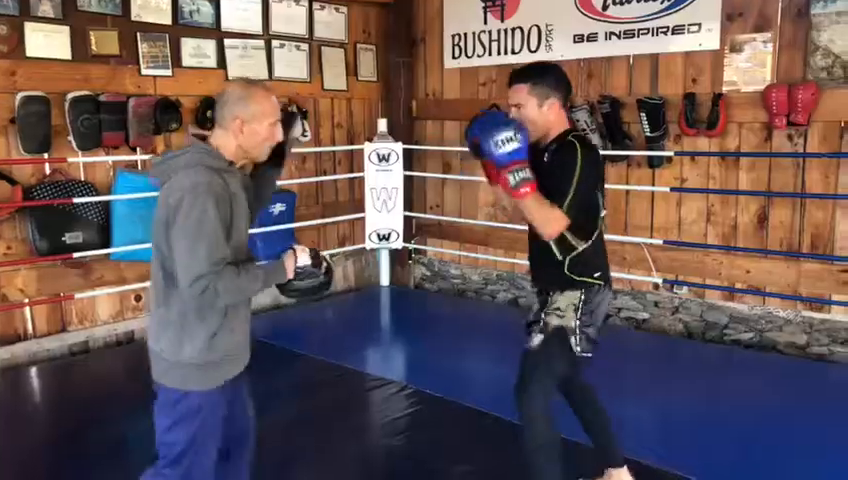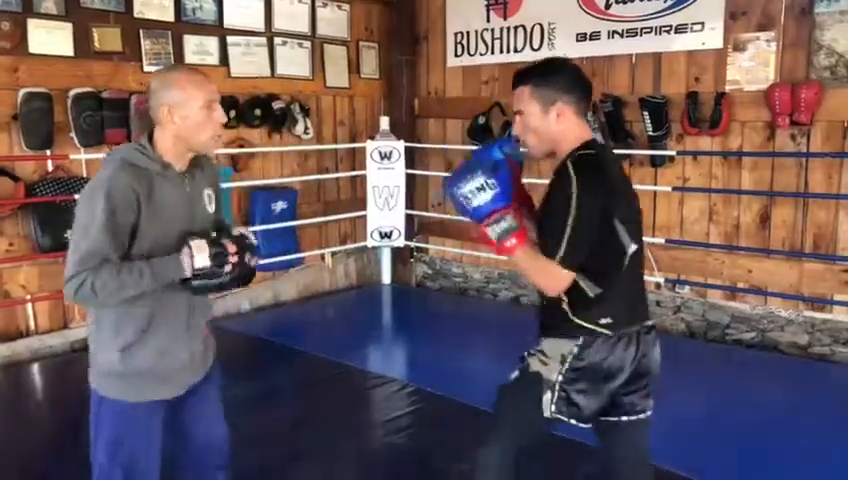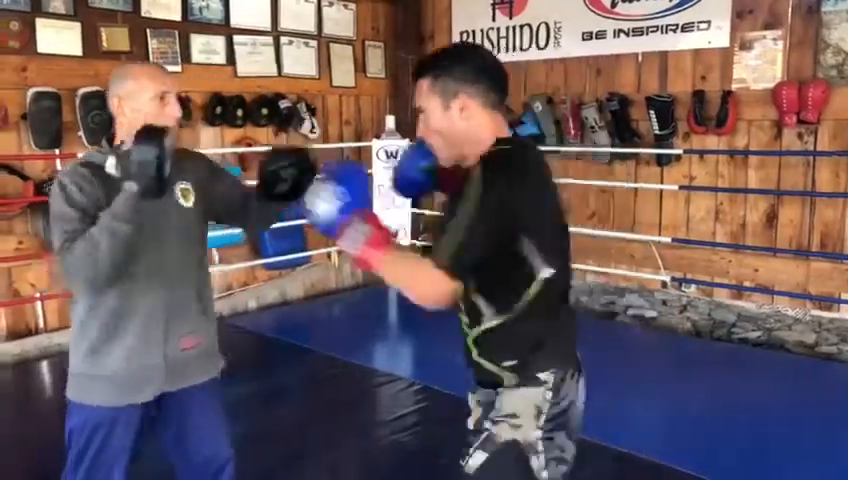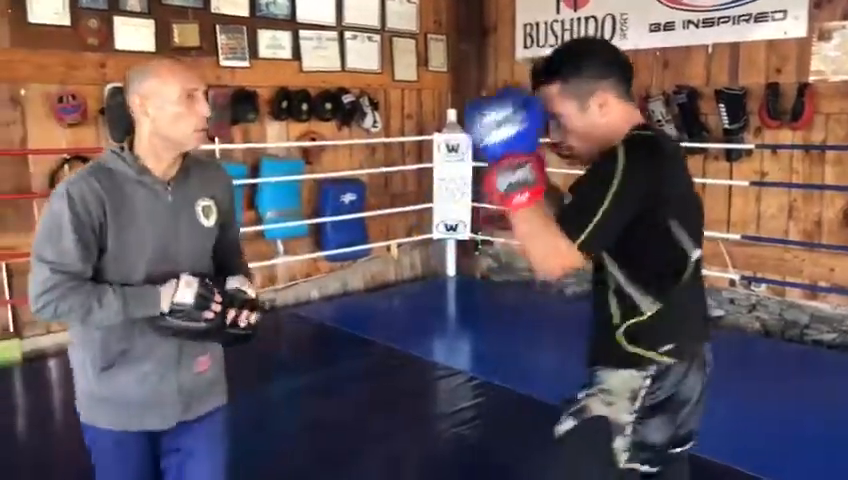
dt=0.7s
person 1, frame 1
left shoulder: (577, 153)
right shoulder: (546, 150)
left elbow: (551, 225)
right elbow: (514, 201)
left wrist: (514, 168)
right wrist: (492, 159)
left hip: (575, 292)
right hip: (564, 289)
left knee: (532, 392)
right knee: (568, 381)
person 1, frame 2
left shoulder: (578, 176)
right shoulder: (601, 164)
left elbow: (554, 278)
right elbow: (551, 240)
left wrist: (497, 218)
right wrist: (510, 194)
left hip: (584, 347)
right hip: (634, 342)
person 1, frame 3
left shoulder: (493, 179)
right shoulder: (518, 163)
left elbow: (433, 289)
left wrist: (357, 233)
right wrist: (448, 185)
left hip: (525, 382)
right hip: (537, 373)
person 1, frame 4
left shoulder: (630, 164)
right shoulder: (648, 152)
left elbow: (551, 258)
right elbow: (570, 219)
left wrist: (510, 164)
right wrist: (525, 163)
left hip: (641, 371)
right hip: (677, 358)
person 2, frame 1
left shoulder: (225, 172)
right shoulder: (198, 186)
right elbow: (203, 285)
left wrist: (270, 168)
right wrist: (280, 270)
left hip: (218, 347)
right hip: (193, 356)
left knee: (233, 438)
person 2, frame 2
left shoulder: (205, 173)
right shoulder: (119, 185)
right elbow: (82, 283)
left wrist: (234, 249)
right wrist: (179, 265)
left hip: (193, 355)
right hip: (132, 367)
person 2, frame 3
left shoulder: (194, 169)
right shoulder: (79, 181)
left elbow: (251, 211)
right elbow: (85, 272)
left wrist: (281, 186)
right wrist: (135, 191)
left hip: (188, 358)
right hip: (112, 369)
person 2, frame 4
left shoulder: (214, 181)
right shoulder: (86, 192)
right elbow: (49, 297)
left wrist: (239, 289)
right wrist: (158, 299)
left hip: (198, 386)
right hip: (117, 394)
